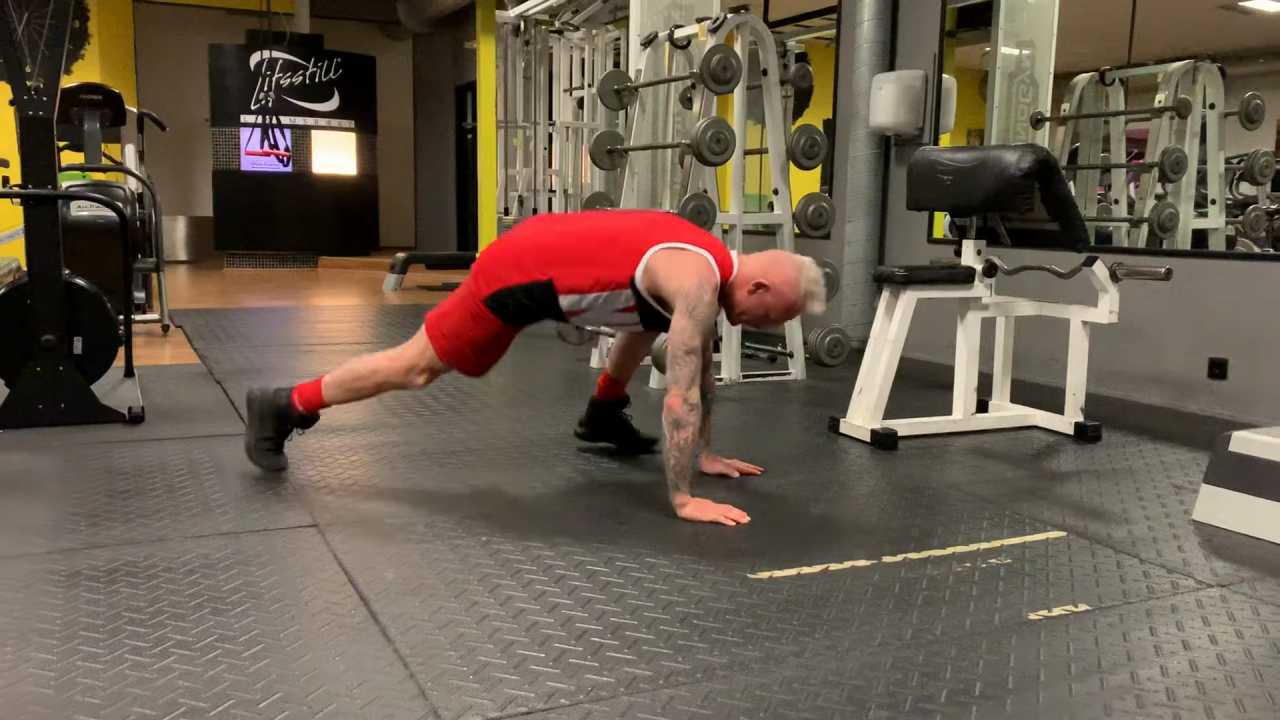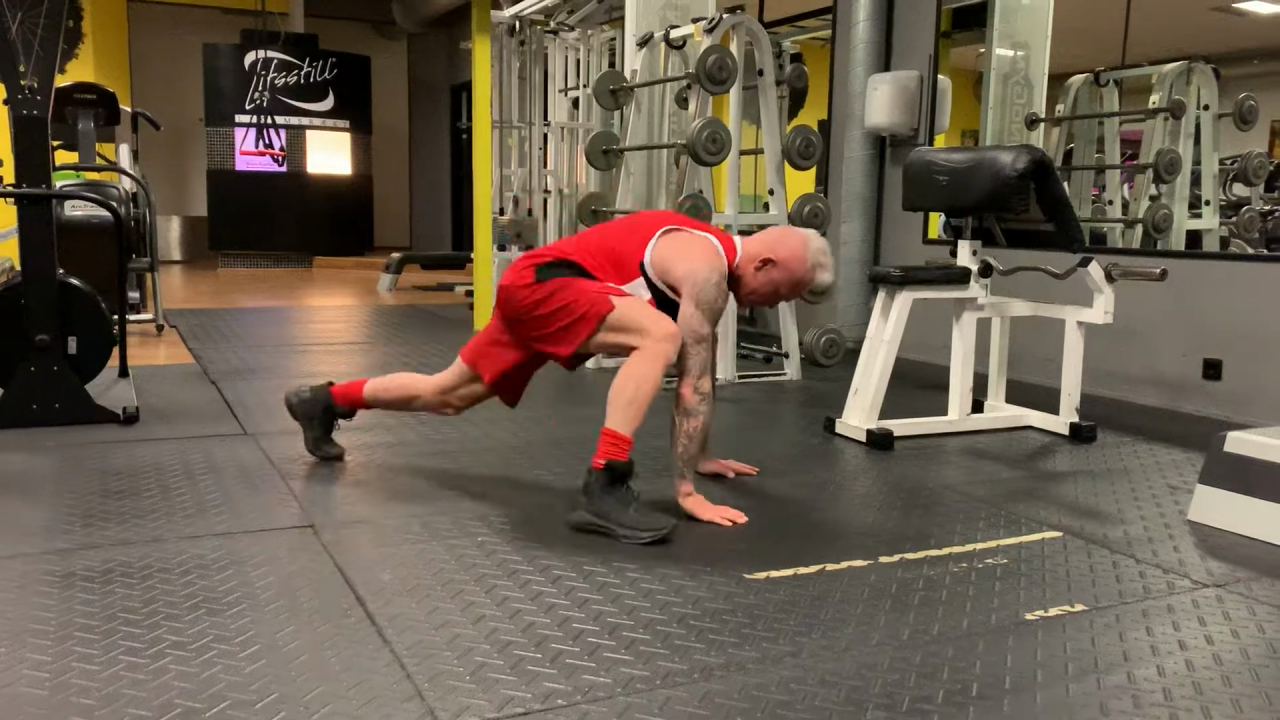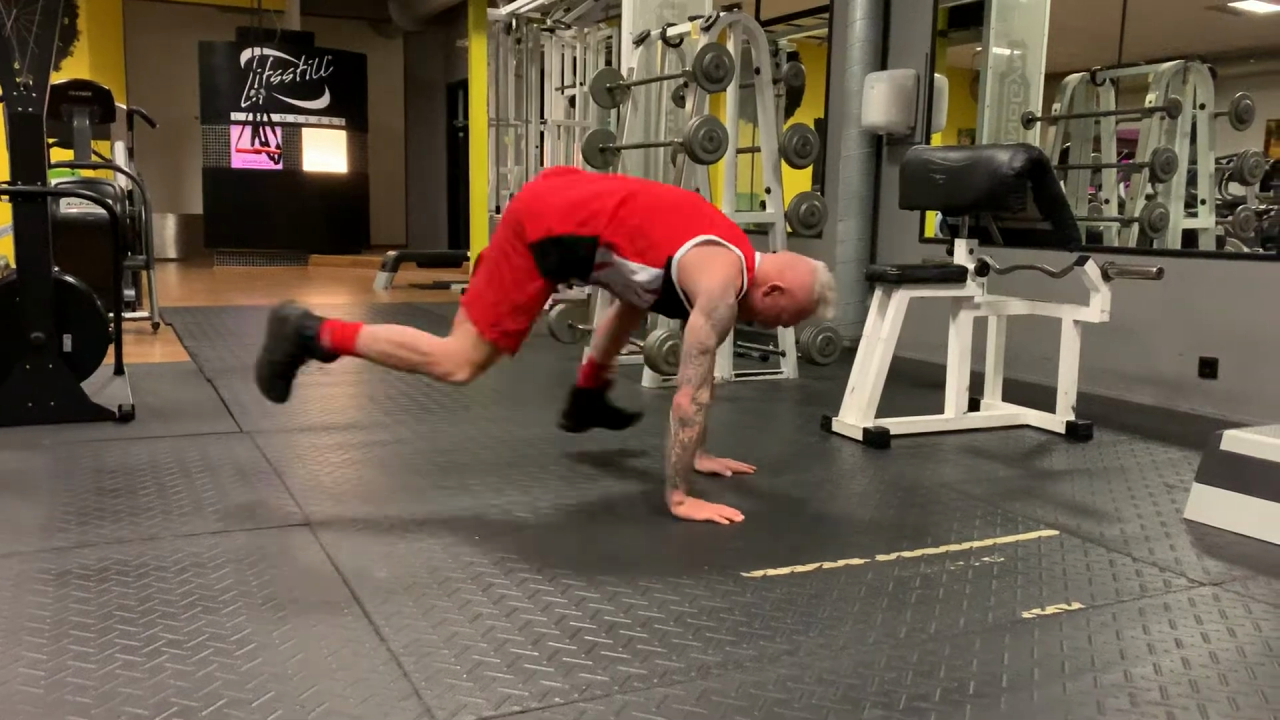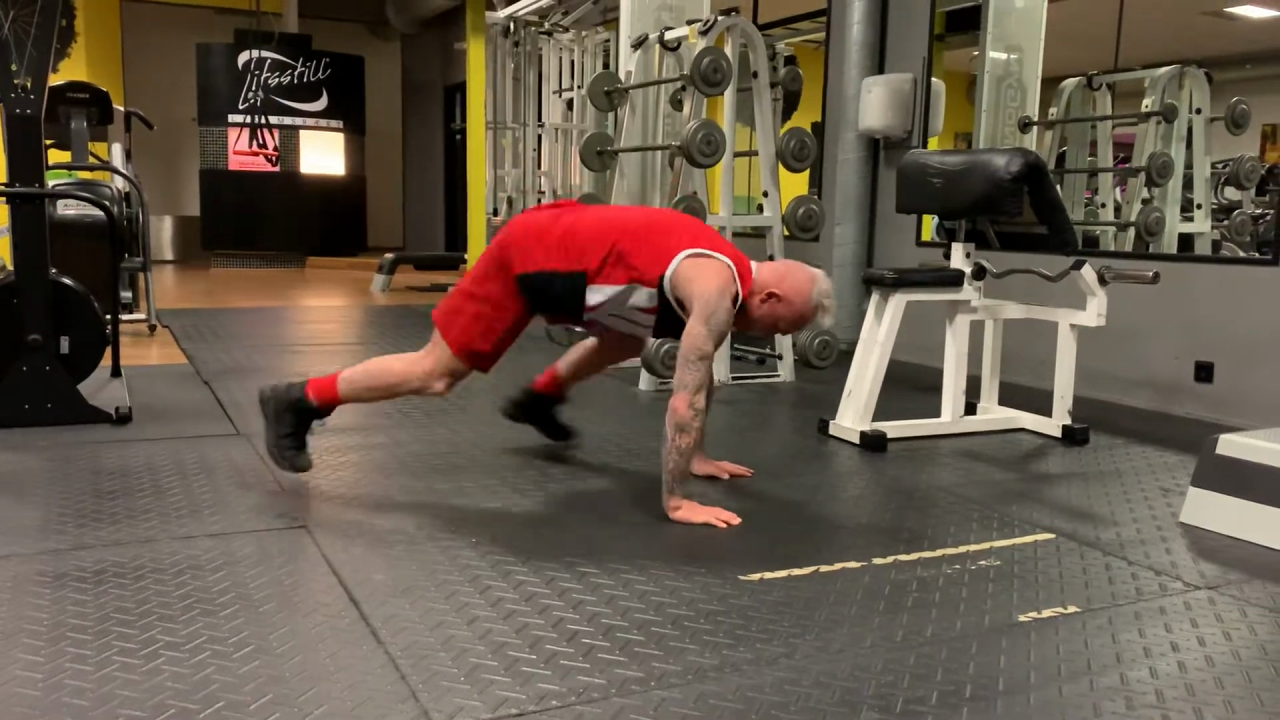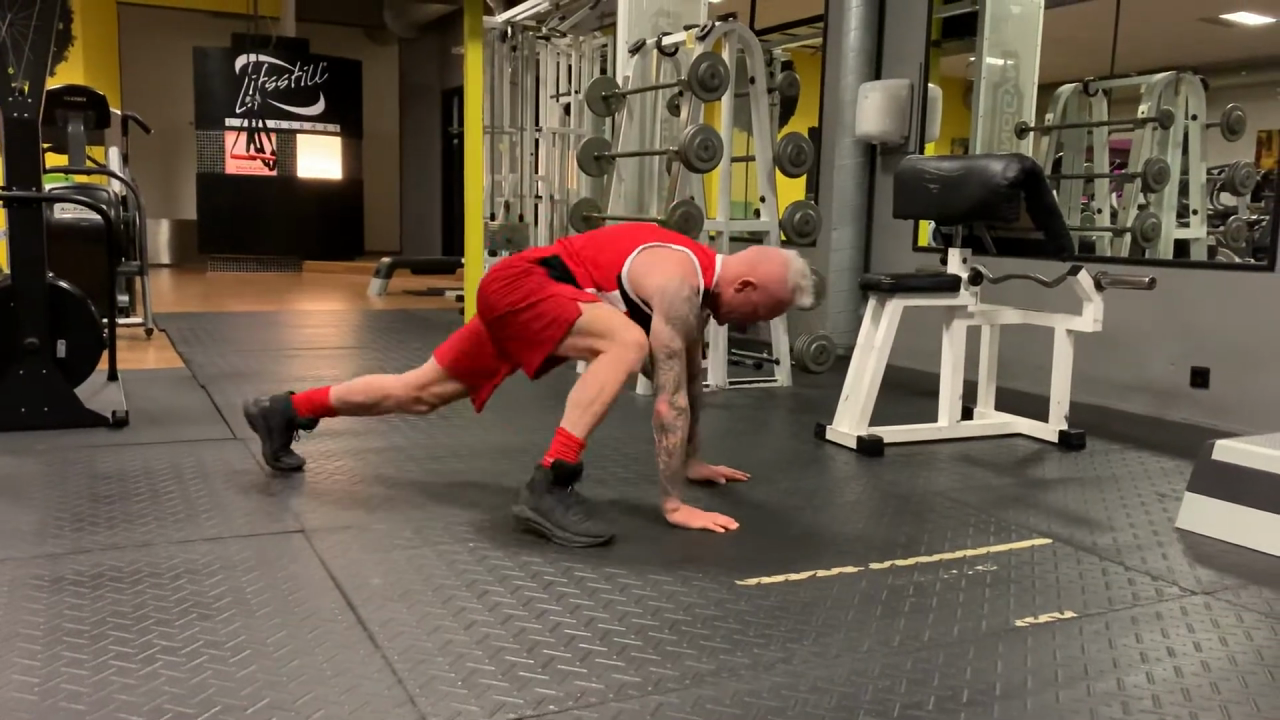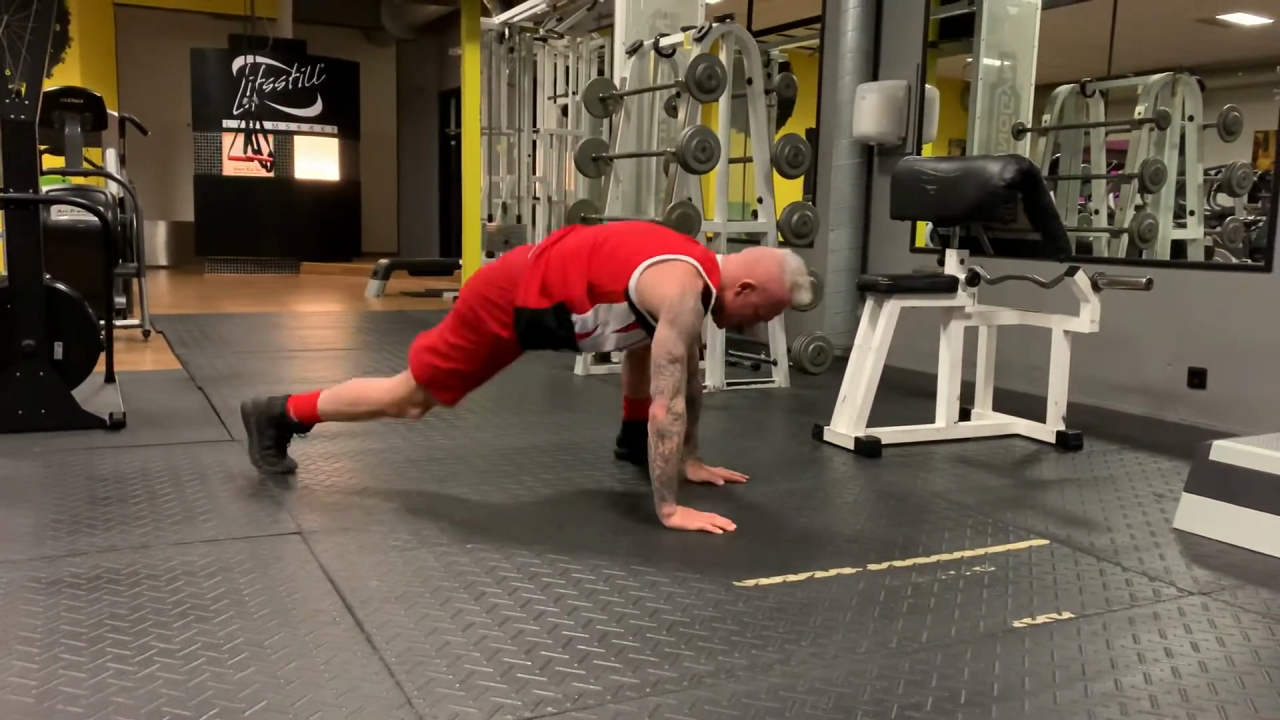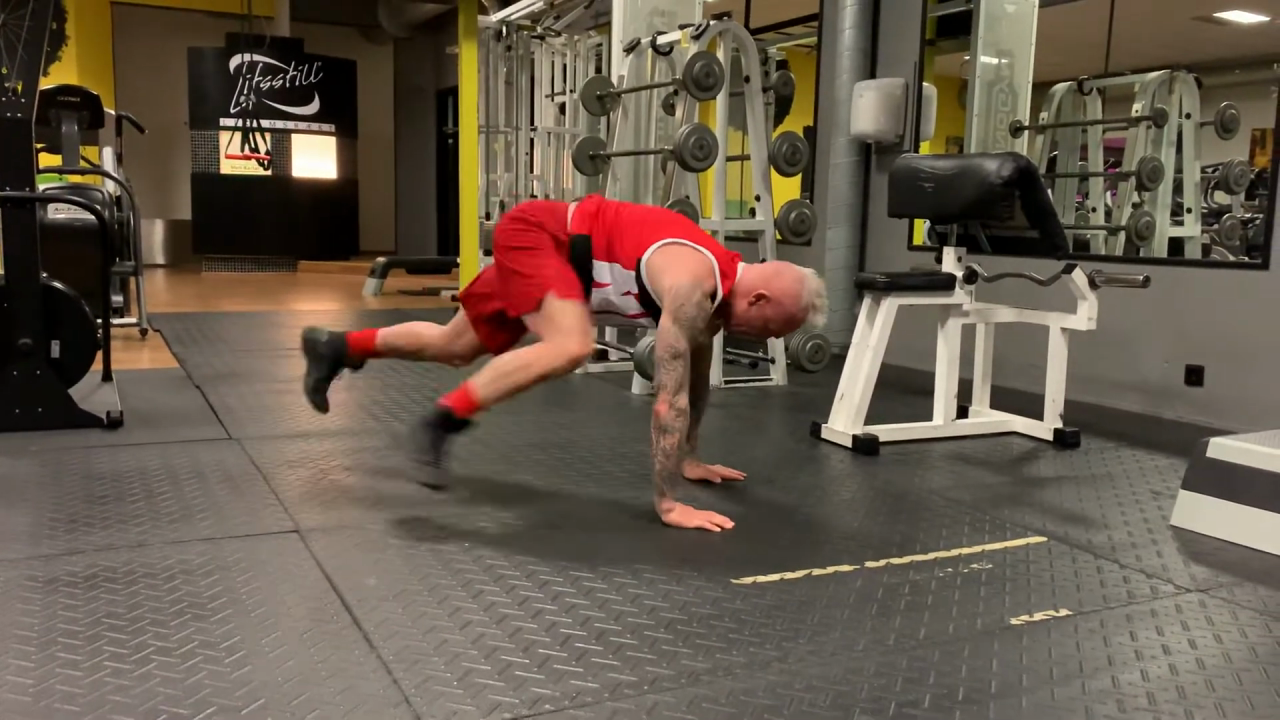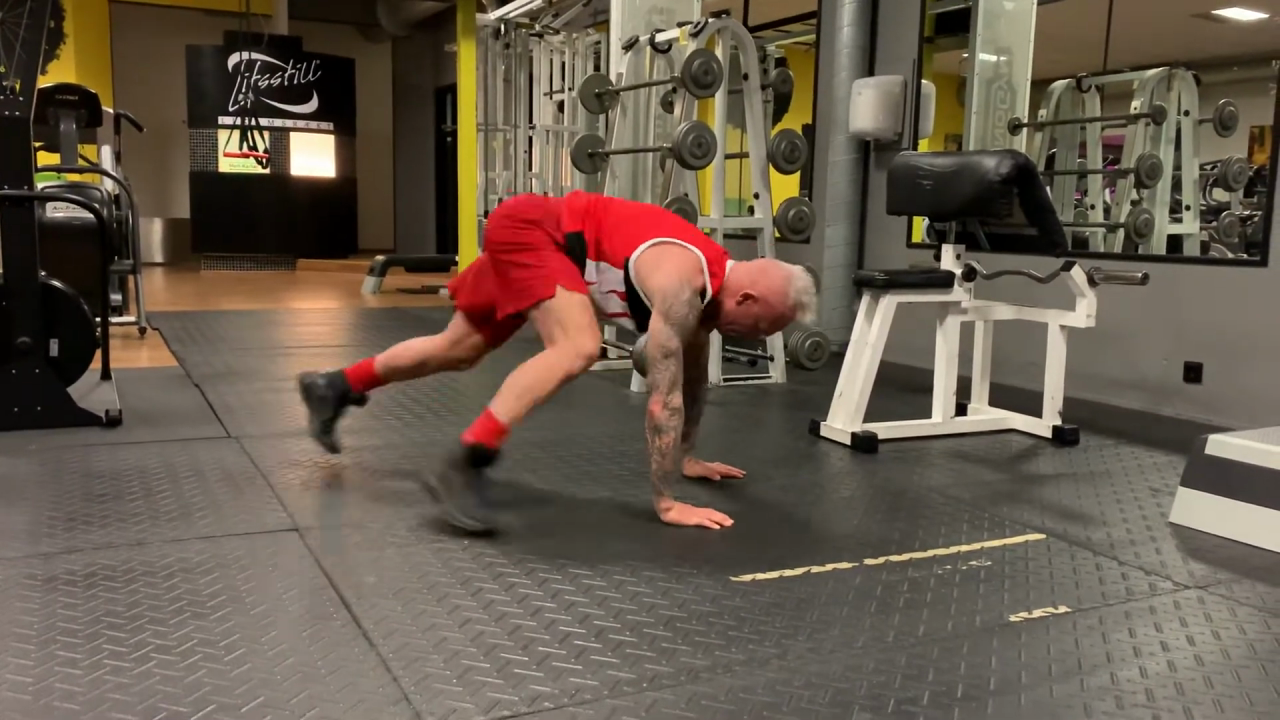
dt=0.5s
person 1, frame 1
left shoulder: (713, 270)
right shoulder: (700, 283)
left elbow: (701, 364)
right elbow: (681, 393)
left wrist: (704, 455)
right wrist: (685, 499)
left hip: (553, 263)
right hip: (522, 271)
left knee: (649, 330)
right knee: (415, 367)
left ankle: (600, 416)
right ankle: (281, 407)
person 1, frame 2
left shoulder: (718, 266)
right shoulder: (705, 267)
left elbow: (699, 371)
right elbow: (694, 383)
left wrist: (700, 457)
right wrist: (688, 491)
left hip: (543, 290)
right hip: (538, 283)
left knee: (448, 394)
right knee: (659, 339)
left ankle: (324, 402)
right ankle: (604, 488)
person 1, frame 3
left shoulder: (726, 260)
right shoulder: (722, 281)
left elbow: (698, 365)
right elbow: (693, 391)
left wrist: (697, 452)
right wrist: (681, 497)
left hip: (563, 193)
right hip: (551, 222)
left knee: (637, 296)
right knee: (458, 363)
left ankle: (585, 398)
right ankle: (308, 333)
person 1, frame 4
left shoulder: (716, 274)
right shoulder: (717, 289)
left elbow: (696, 370)
right elbow: (689, 394)
left wrist: (694, 455)
right wrist: (677, 500)
left hip: (555, 234)
right hip: (533, 256)
left knee: (628, 338)
right knee: (435, 372)
left ankle: (536, 399)
right ankle: (297, 401)
person 1, frame 5
left shoulder: (706, 278)
right shoulder: (679, 284)
left elbow: (693, 375)
right elbow: (670, 395)
left wrist: (690, 461)
right wrist: (675, 503)
left hip: (537, 292)
right hip: (519, 288)
left knee: (419, 395)
right knee: (626, 348)
left ankle: (283, 413)
right ankle: (548, 485)
person 1, frame 6
left shoulder: (700, 275)
right shoulder: (683, 290)
left elbow: (684, 373)
right elbow: (668, 400)
left wrist: (690, 460)
right wrist: (671, 508)
left hip: (539, 273)
right hip: (507, 304)
left knee: (650, 325)
right knee: (405, 399)
left ankle: (635, 437)
right ankle: (279, 416)
person 1, frame 7
left shoulder: (718, 284)
right shoulder: (690, 286)
left elbow: (696, 376)
right elbow: (671, 396)
left wrist: (690, 460)
right wrist: (669, 501)
left hip: (560, 249)
right hip: (533, 230)
left knee: (456, 346)
right knee: (570, 348)
left ankle: (340, 347)
right ankle: (444, 420)
person 1, frame 8
left shoulder: (709, 283)
right shoulder: (681, 284)
left elbow: (694, 374)
right elbow: (664, 396)
left wrist: (687, 457)
right wrist: (668, 501)
left hip: (547, 238)
right hip: (527, 227)
left knee: (458, 350)
right knee: (577, 349)
left ankle: (338, 387)
right ankle: (465, 466)
